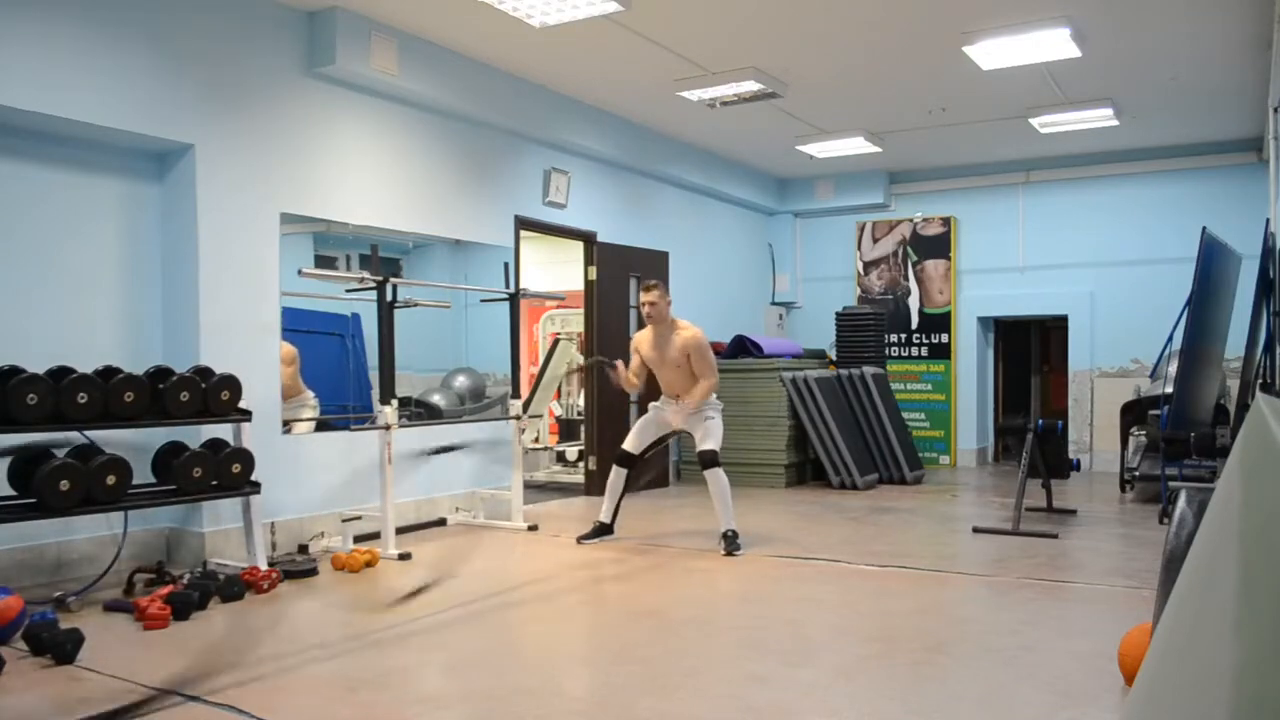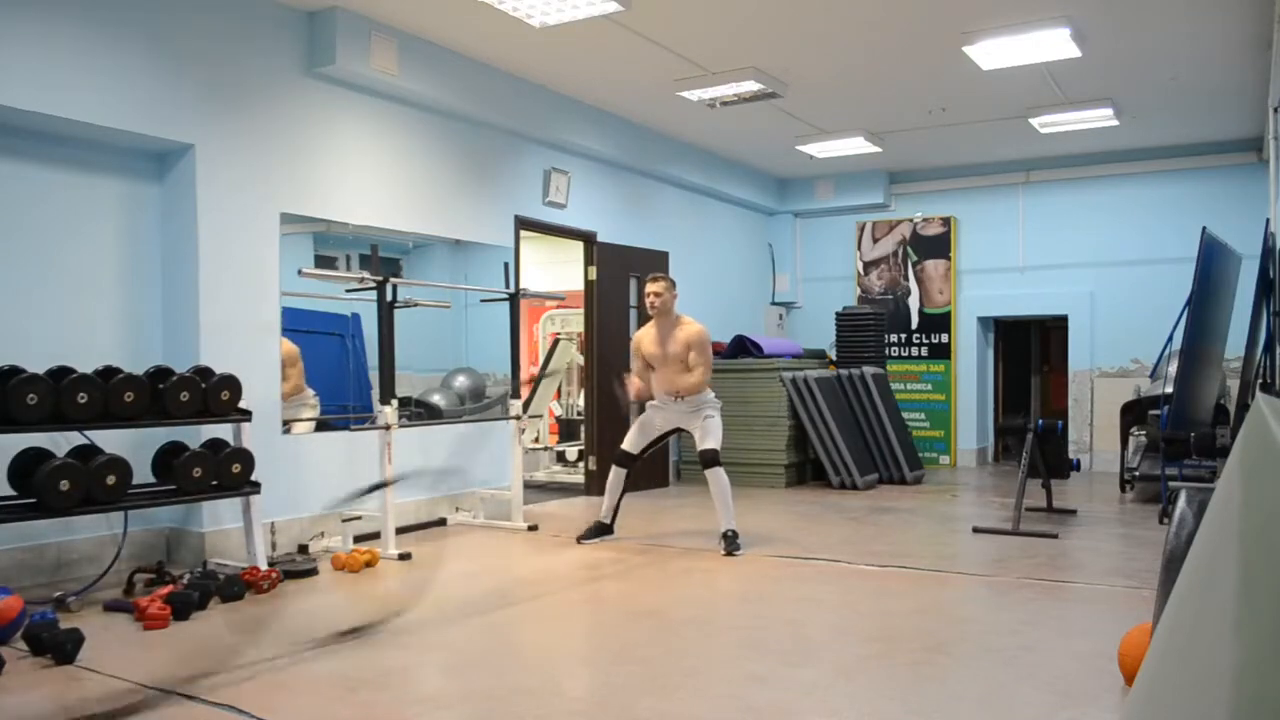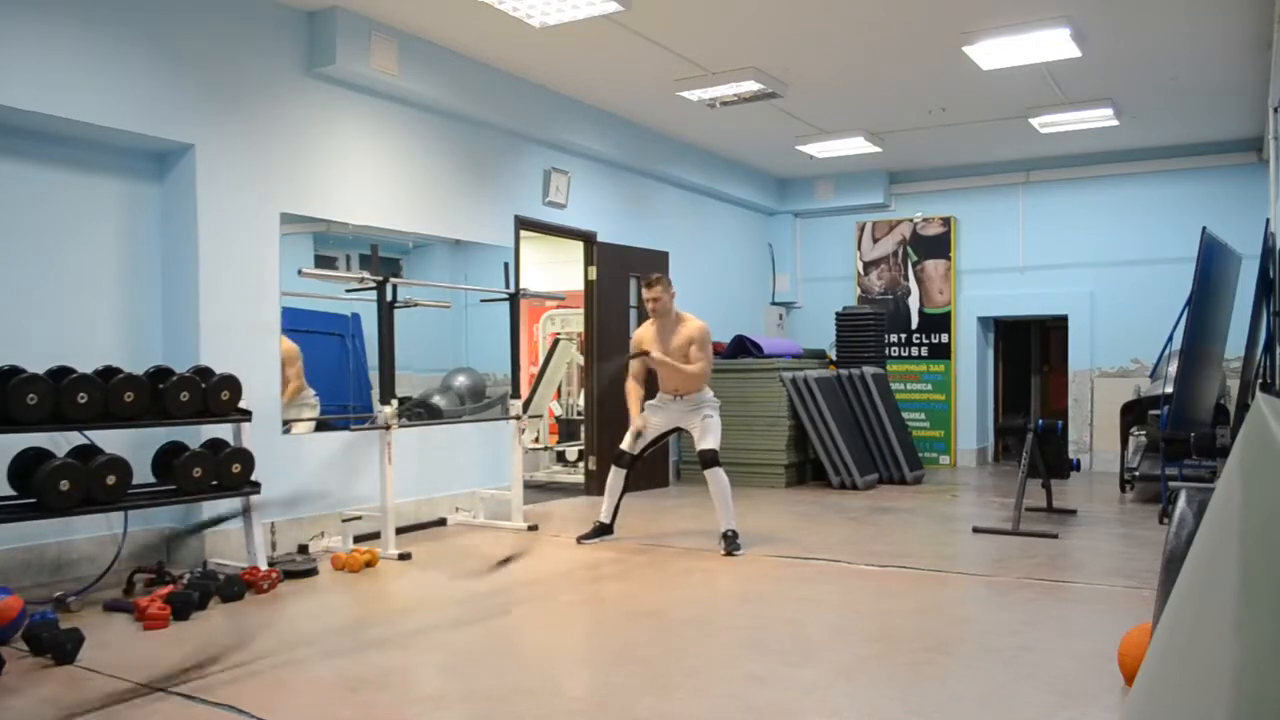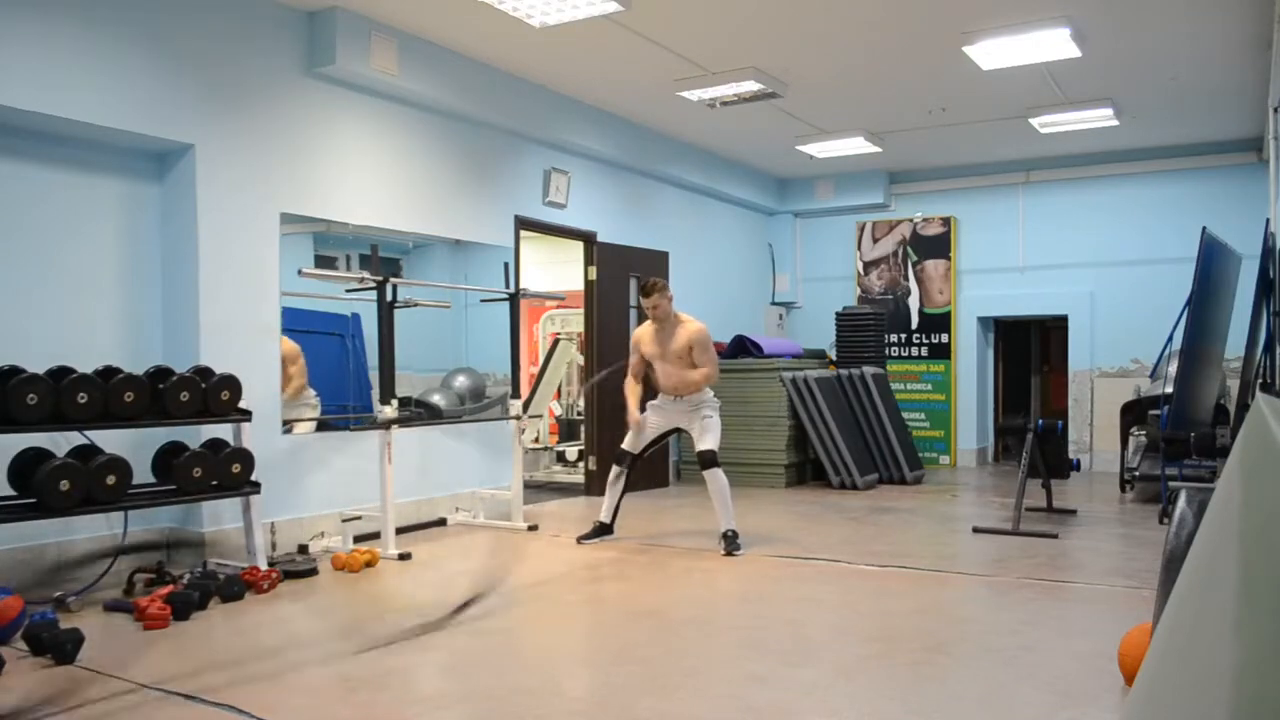
dt=0.4s
person 1, frame 1
left shoulder: (691, 337)
right shoulder: (639, 341)
left elbow: (710, 380)
right elbow: (635, 384)
left wrist: (684, 412)
right wrist: (623, 378)
left hip: (701, 408)
right hip: (665, 407)
left knee: (709, 461)
right knee: (622, 458)
left ankle: (729, 532)
right ankle: (605, 523)
person 1, frame 2
left shoulder: (694, 332)
right shoulder: (641, 337)
left elbow: (701, 377)
right elbow: (636, 377)
left wrist: (665, 382)
right wrist: (635, 389)
left hip: (699, 405)
right hip: (664, 406)
left knee: (710, 461)
right knee: (621, 458)
left ankle: (729, 532)
right ankle: (605, 523)
person 1, frame 3
left shoulder: (696, 329)
right shoulder: (642, 334)
left elbow: (702, 373)
right elbow: (635, 380)
left wrist: (666, 362)
right wrist: (636, 417)
left hip: (698, 404)
right hip: (664, 404)
left knee: (710, 461)
right knee: (621, 458)
left ankle: (729, 532)
right ankle: (605, 524)
person 1, frame 4
left shoulder: (694, 331)
right shoulder: (640, 334)
left elbow: (711, 373)
right elbow: (633, 377)
left wrist: (675, 375)
right wrist: (632, 410)
left hip: (699, 405)
right hip: (663, 405)
left knee: (708, 461)
right knee: (622, 458)
left ankle: (729, 532)
right ankle: (605, 523)
